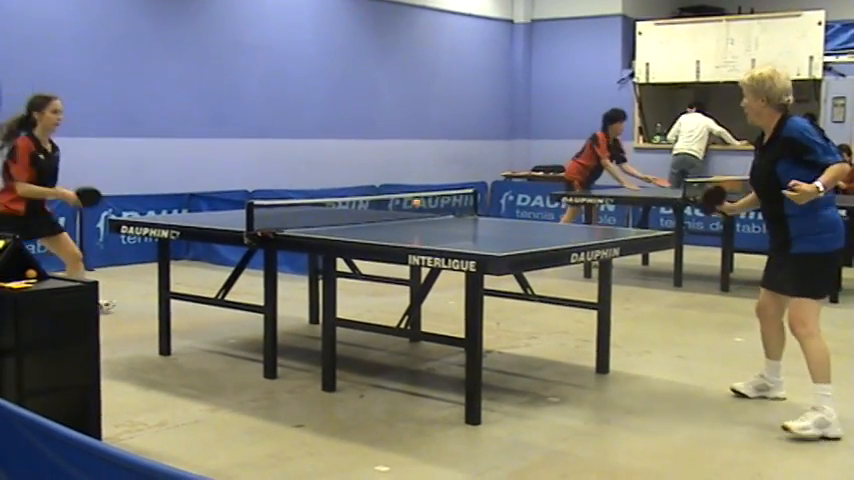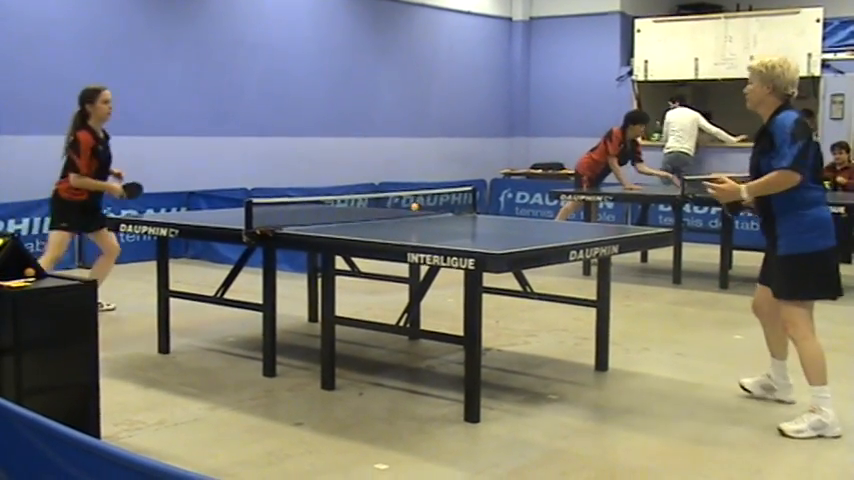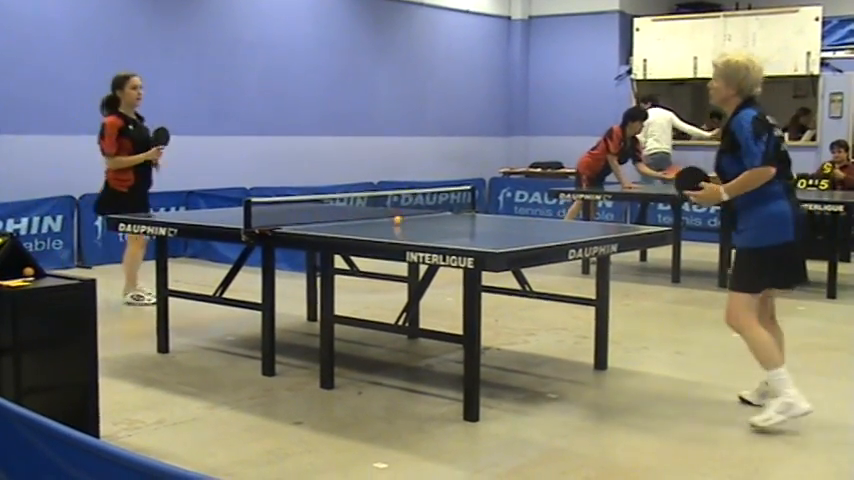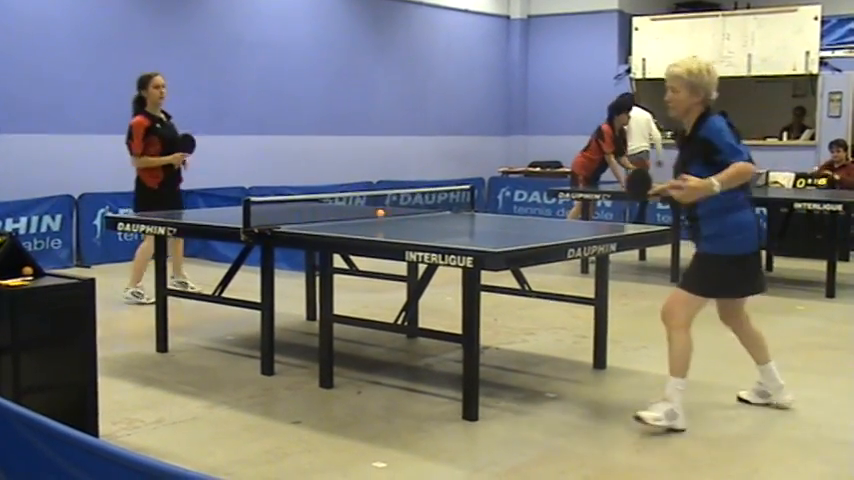
dt=0.3s
person 1, frame 1
left shoulder: (797, 130)
right shoulder: (764, 142)
left elbow: (839, 164)
left wrist: (816, 188)
right wrist: (735, 207)
left hip: (815, 238)
right hip: (787, 240)
left knee: (801, 323)
right knee: (767, 309)
left ankle: (825, 413)
right ankle: (771, 381)
person 1, frame 2
left shoulder: (788, 123)
right shoulder: (777, 125)
left elbow: (789, 176)
left wrist: (740, 192)
right wrist: (752, 194)
left hip: (803, 236)
right hip: (790, 236)
left knee: (797, 324)
right knee: (764, 304)
left ankle: (824, 413)
right ankle: (778, 379)
person 1, frame 3
left shoulder: (746, 121)
right shoulder: (748, 120)
left elbow: (764, 171)
left wrist: (721, 193)
right wrist: (720, 188)
left hip: (764, 230)
right hip: (768, 228)
left knee: (740, 316)
right knee: (761, 312)
left ankle: (789, 397)
right ankle: (775, 387)
person 1, frame 4
left shoulder: (715, 129)
right shoulder: (691, 132)
left elbow: (745, 169)
left wrist: (709, 187)
right wrist: (668, 188)
left hip: (724, 240)
right hip: (718, 238)
left knee: (674, 314)
right knee: (734, 316)
left ankle: (672, 405)
right ankle: (772, 386)
person 2, frame 1
left shoulder: (52, 148)
right shoulder: (23, 146)
right elbow: (21, 189)
left wrist: (68, 196)
right wrist: (61, 193)
left hip: (38, 213)
left knee: (75, 256)
person 2, frame 2
left shoulder: (102, 135)
right shoulder: (83, 138)
right elbow: (75, 179)
left wrist: (111, 173)
right wrist: (109, 187)
left hip: (90, 204)
right hip: (69, 203)
left knee: (112, 250)
right knee: (54, 255)
person 2, frame 3
left shoulder: (138, 120)
right shoulder: (112, 123)
right elbow: (112, 162)
left wrist: (153, 156)
right wrist: (145, 156)
left hip: (138, 188)
right hip: (121, 190)
left knee: (141, 237)
right knee: (136, 238)
left ankle: (133, 285)
right ankle: (130, 291)
person 2, frame 4
left shoulder: (167, 118)
right shoulder: (139, 124)
right elbow: (137, 161)
left wrist: (180, 156)
right wrist: (169, 159)
left hip: (171, 184)
right hip: (152, 187)
right knee: (154, 237)
left ankle: (178, 278)
right ankle: (132, 288)
